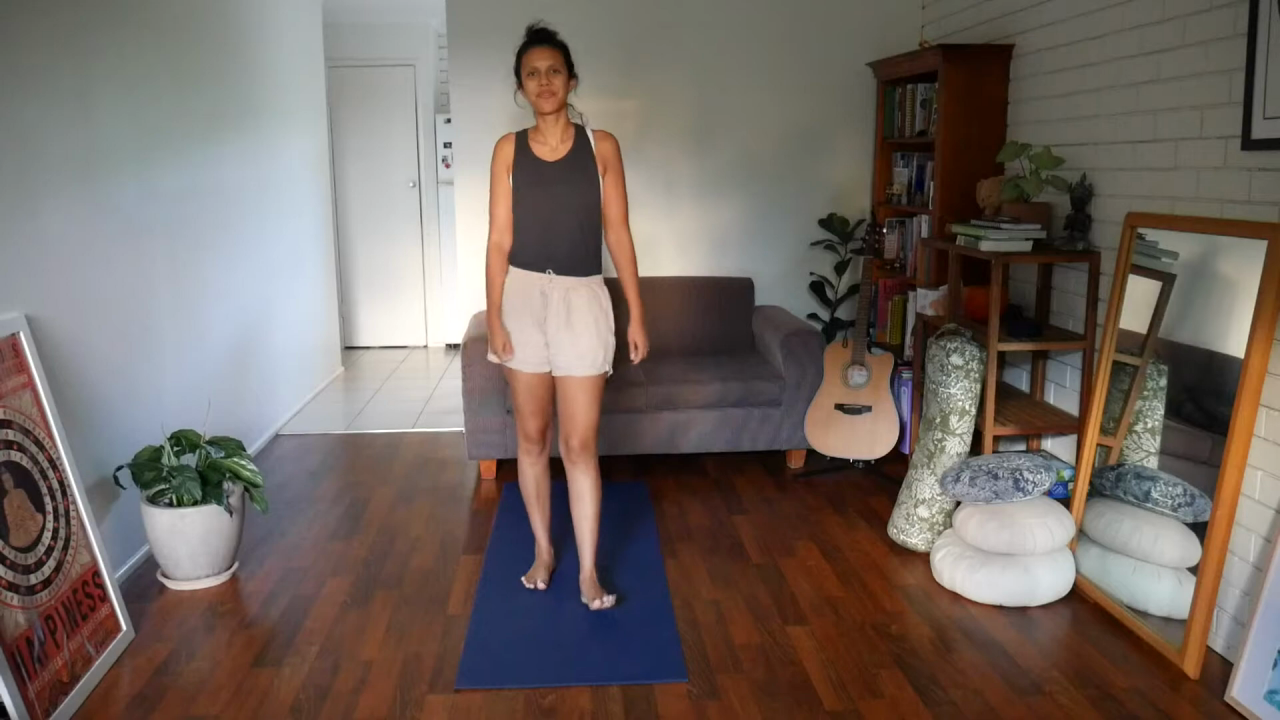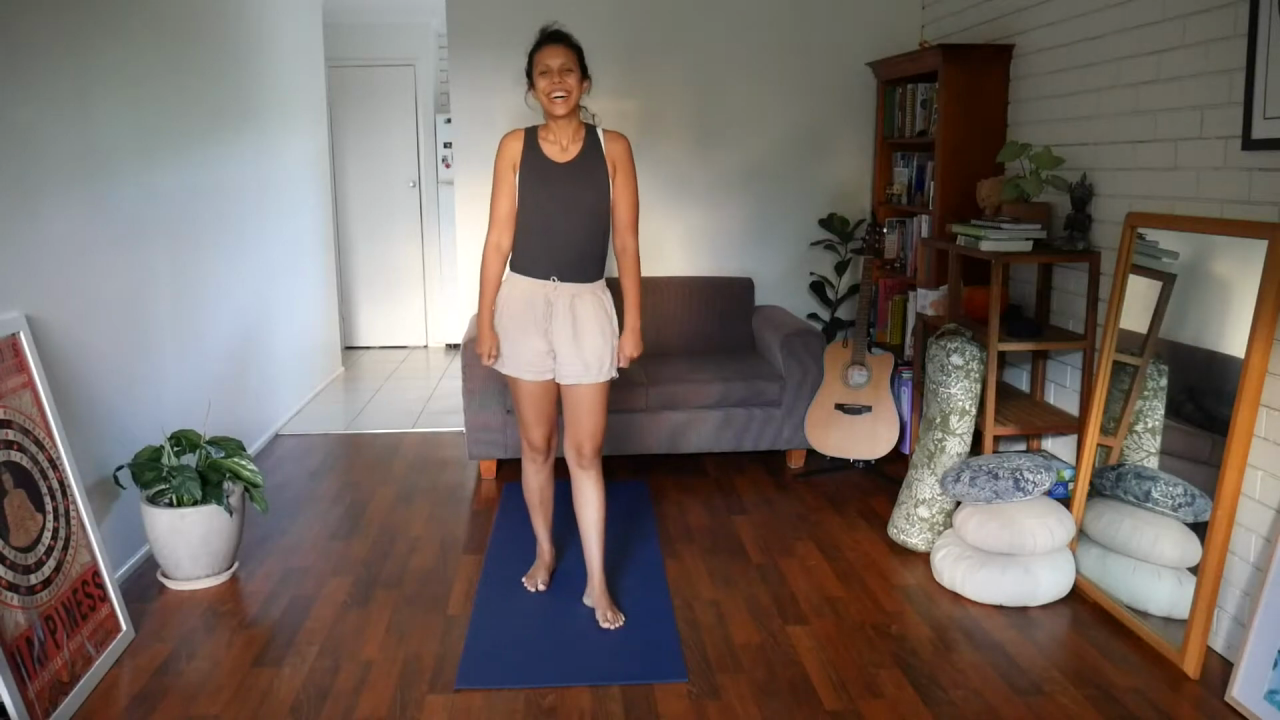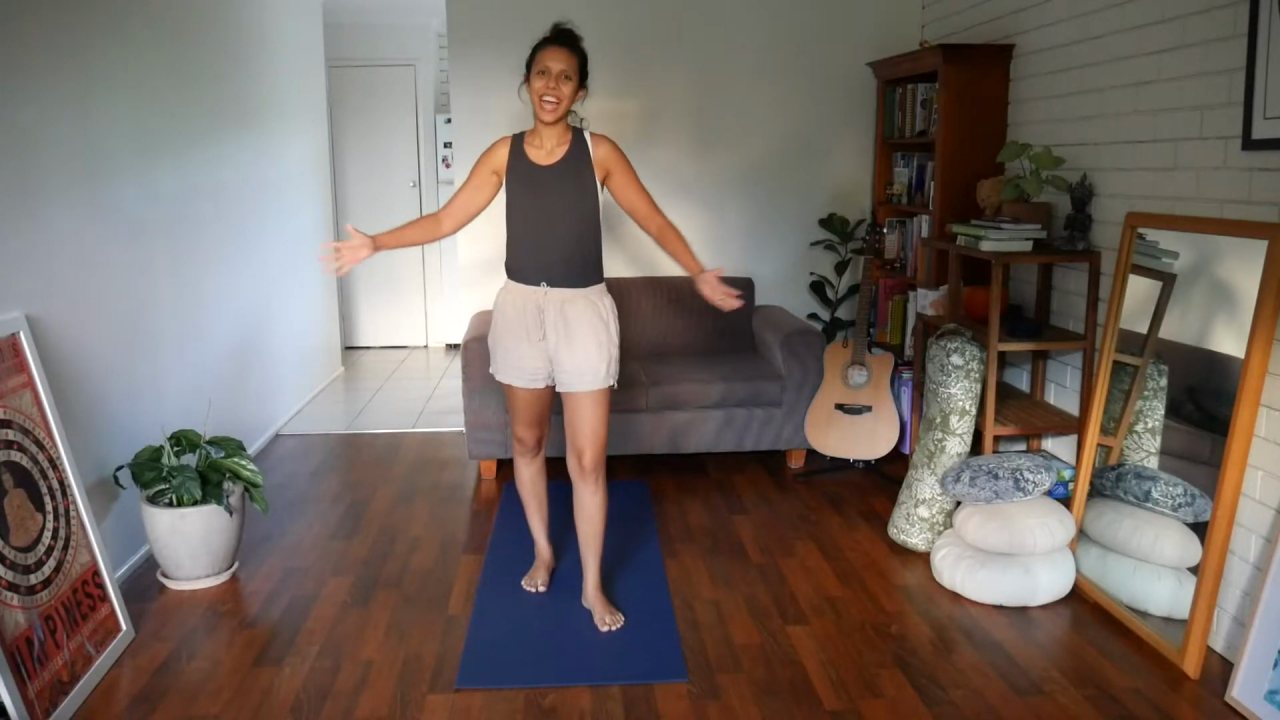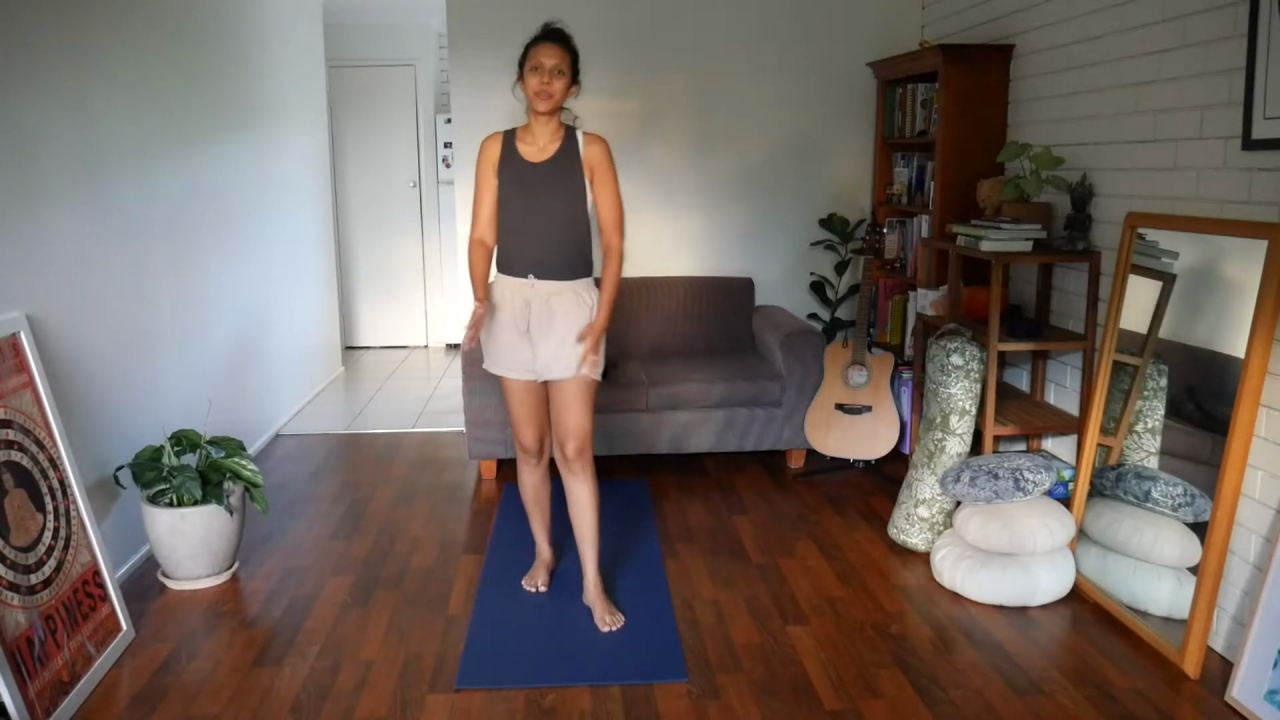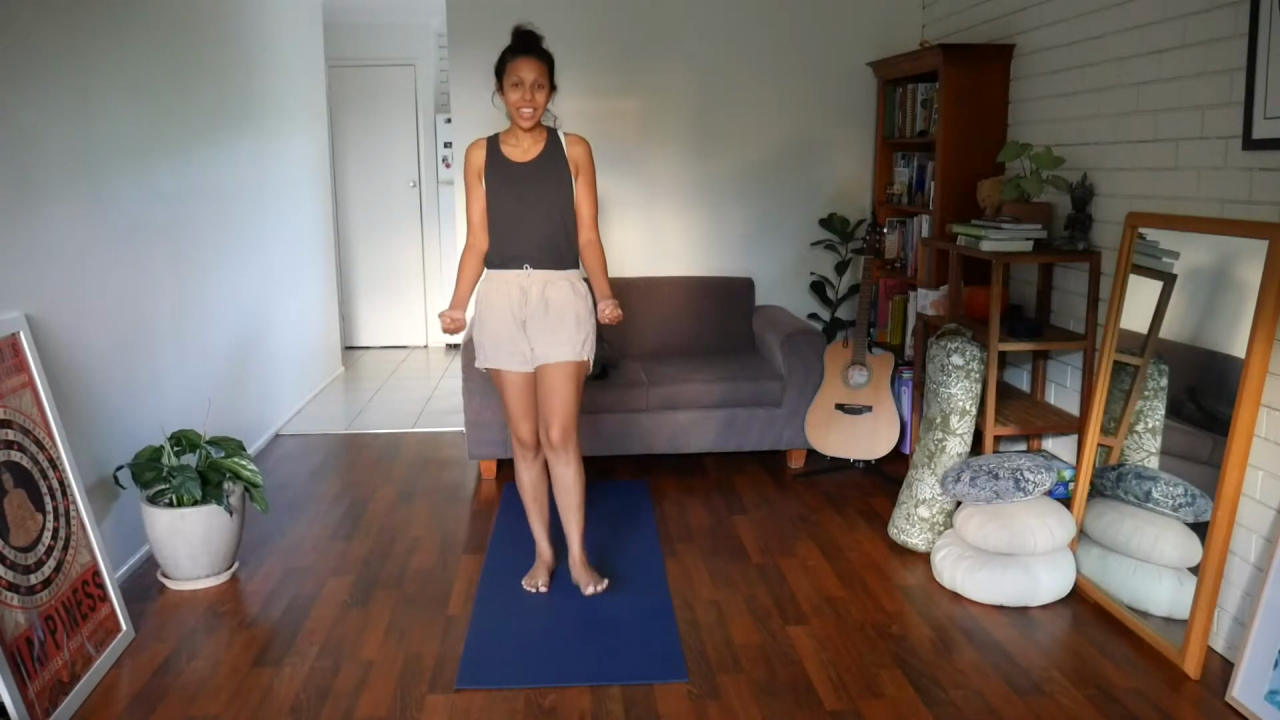
dt=1s
person 1, frame 1
left shoulder: (601, 146)
right shoulder: (508, 150)
left elbow: (618, 234)
right elbow: (499, 239)
left wrist: (637, 313)
right wrist: (493, 314)
left hip: (583, 300)
right hip: (524, 298)
left knee: (579, 445)
right knee: (532, 436)
left ankle: (589, 575)
right ankle: (543, 549)
person 1, frame 2
left shoulder: (613, 148)
right shoulder: (515, 146)
left elbow: (627, 239)
right elbow: (499, 235)
left wrist: (633, 320)
right wrist: (484, 316)
left hip: (587, 305)
right hip: (524, 302)
left knee: (585, 453)
right knee: (537, 445)
left ankle: (597, 583)
right ankle: (544, 551)
person 1, frame 3
left shoulder: (600, 151)
right shoulder: (503, 153)
left elbow: (653, 220)
right elbow: (446, 220)
left wrist: (699, 274)
right wrist: (376, 242)
left hip: (584, 311)
right hip: (520, 310)
left knee: (588, 461)
right knee: (527, 443)
left ankle: (593, 586)
right ankle: (543, 552)
person 1, frame 4
left shoulder: (592, 150)
right shoulder: (495, 148)
left elbow: (612, 240)
right elbow: (482, 236)
left wrist: (602, 317)
right wrist: (480, 298)
left hip: (571, 303)
right hip: (510, 302)
left knee: (574, 450)
right knee: (529, 444)
left ankle: (593, 583)
right ankle: (543, 553)
person 1, frame 5
left shoulder: (574, 150)
right shoulder: (480, 155)
left elbow: (588, 236)
right elbow: (477, 241)
left wrist: (605, 297)
right wrist: (457, 306)
left hip: (561, 295)
right hip: (501, 298)
left knee: (560, 434)
right knee: (525, 438)
left ankle: (578, 551)
right ankle: (543, 550)
